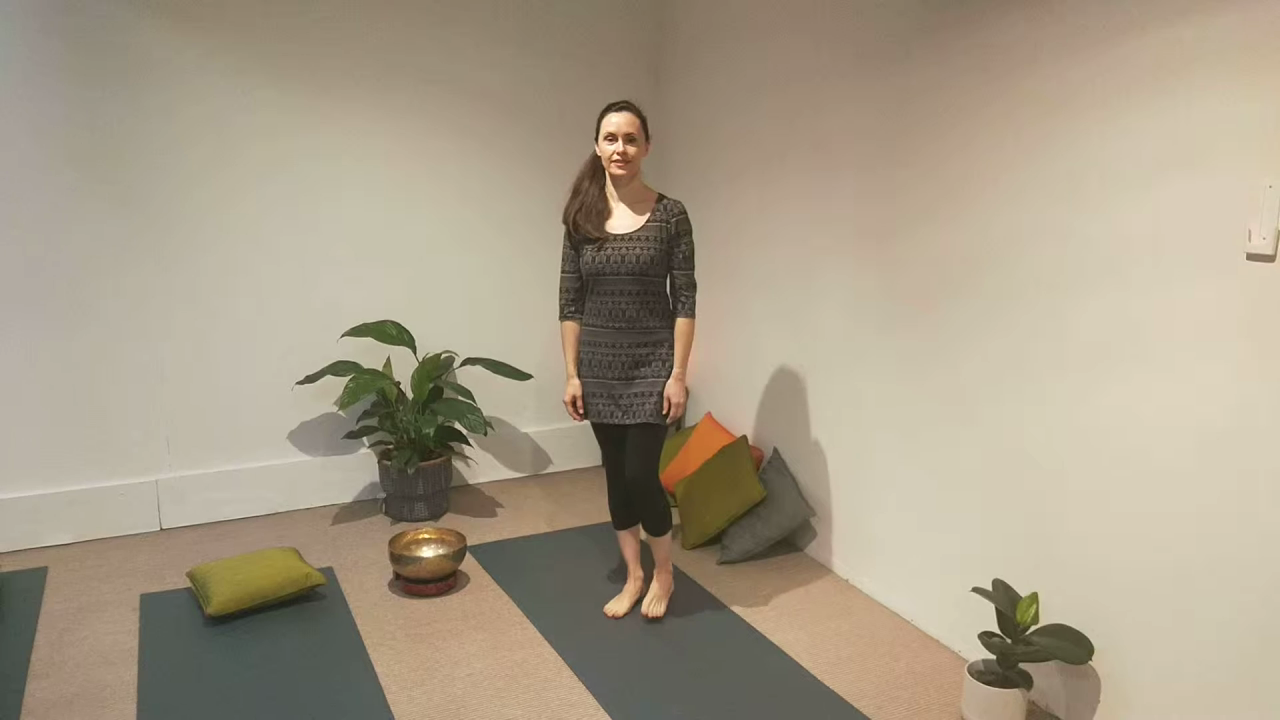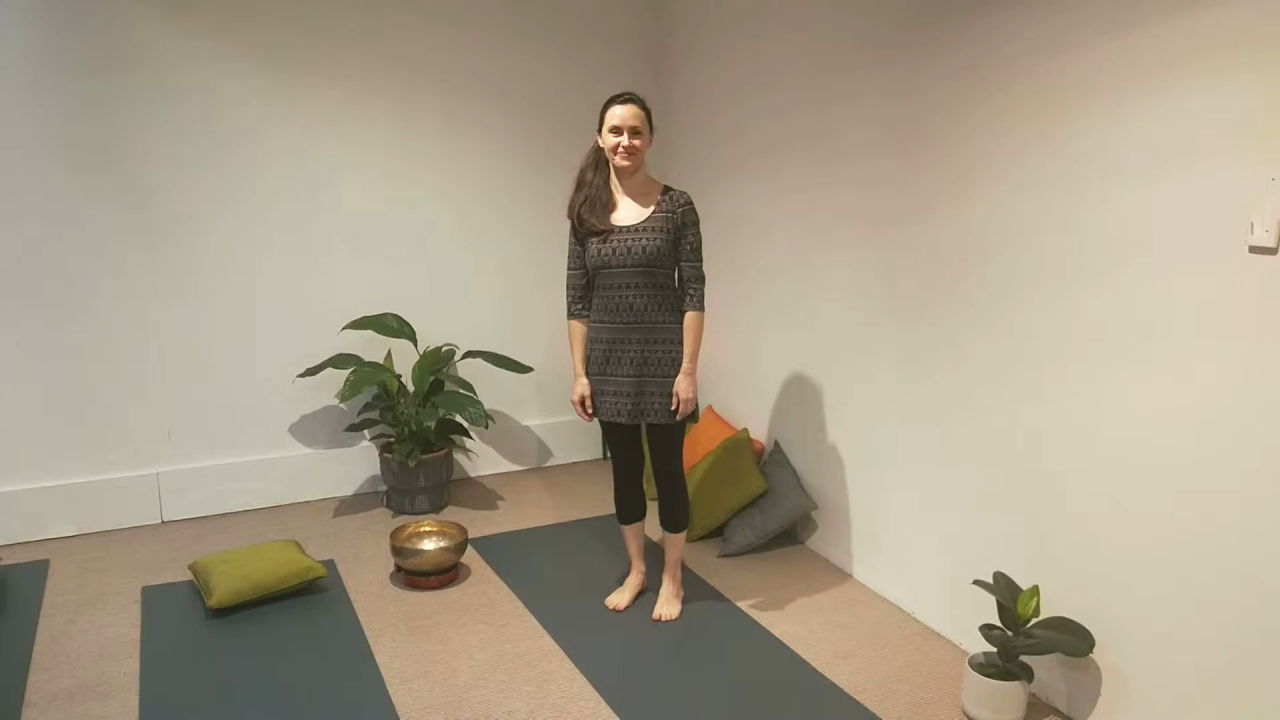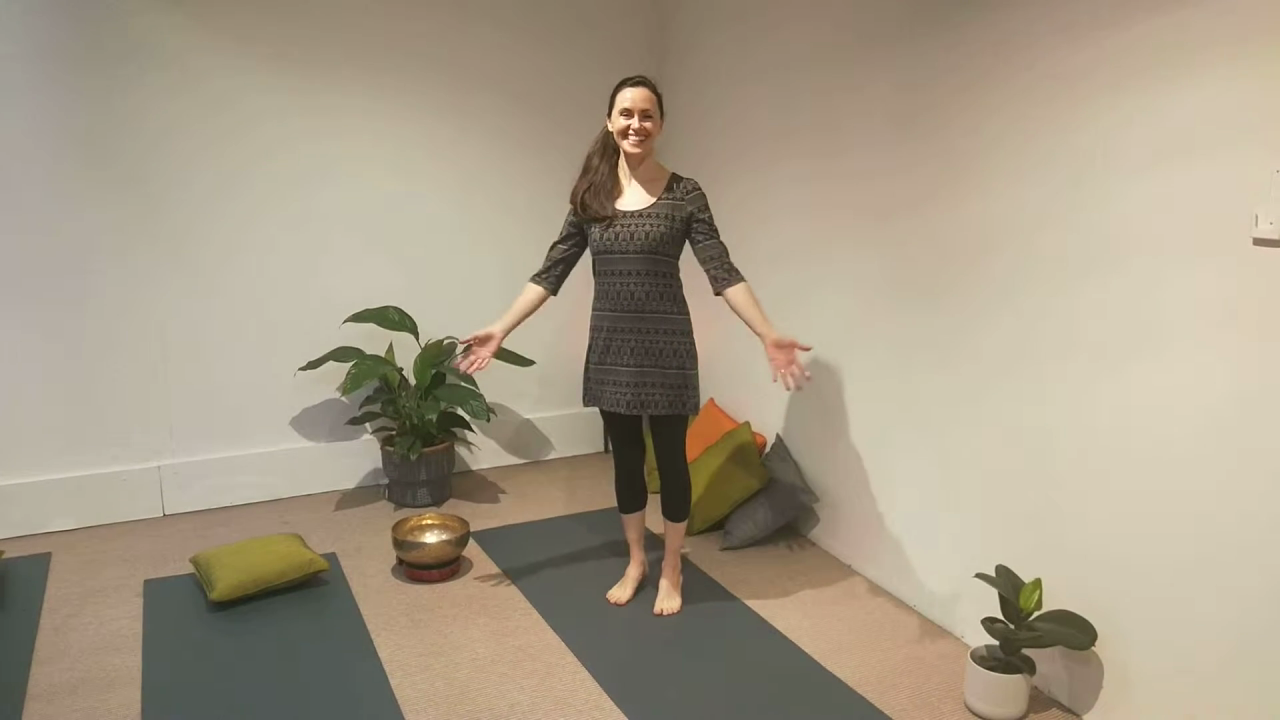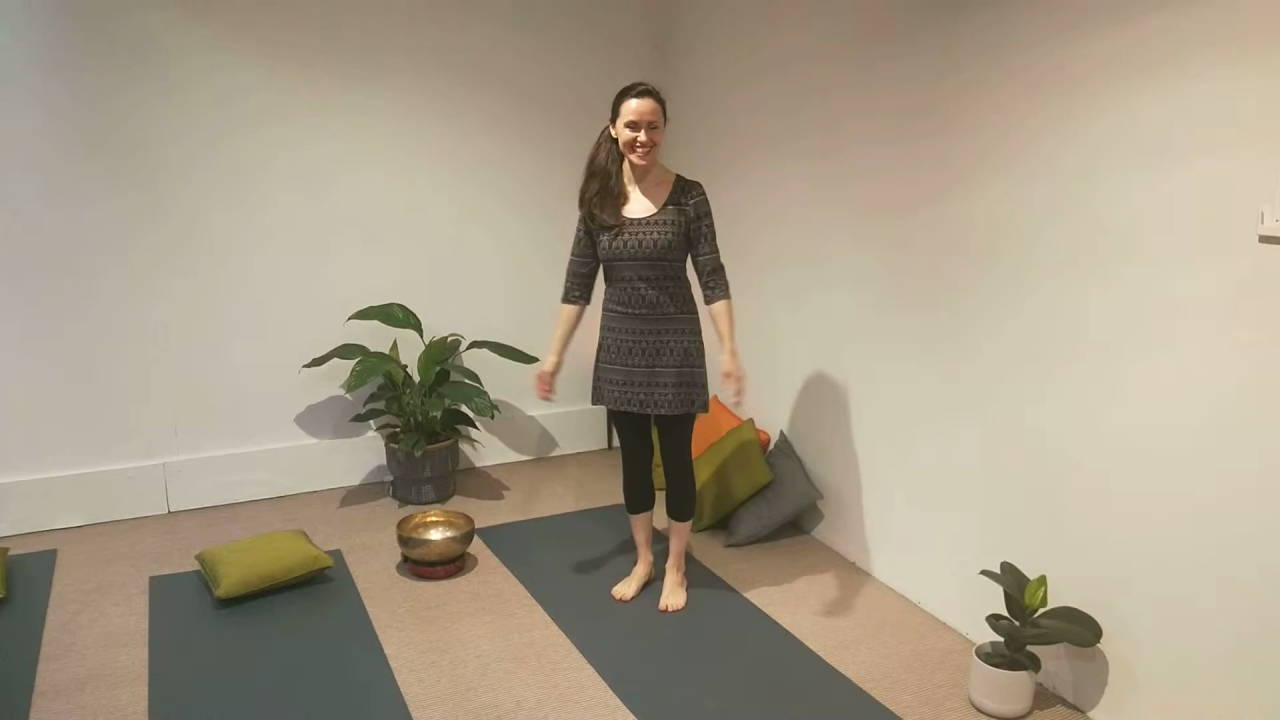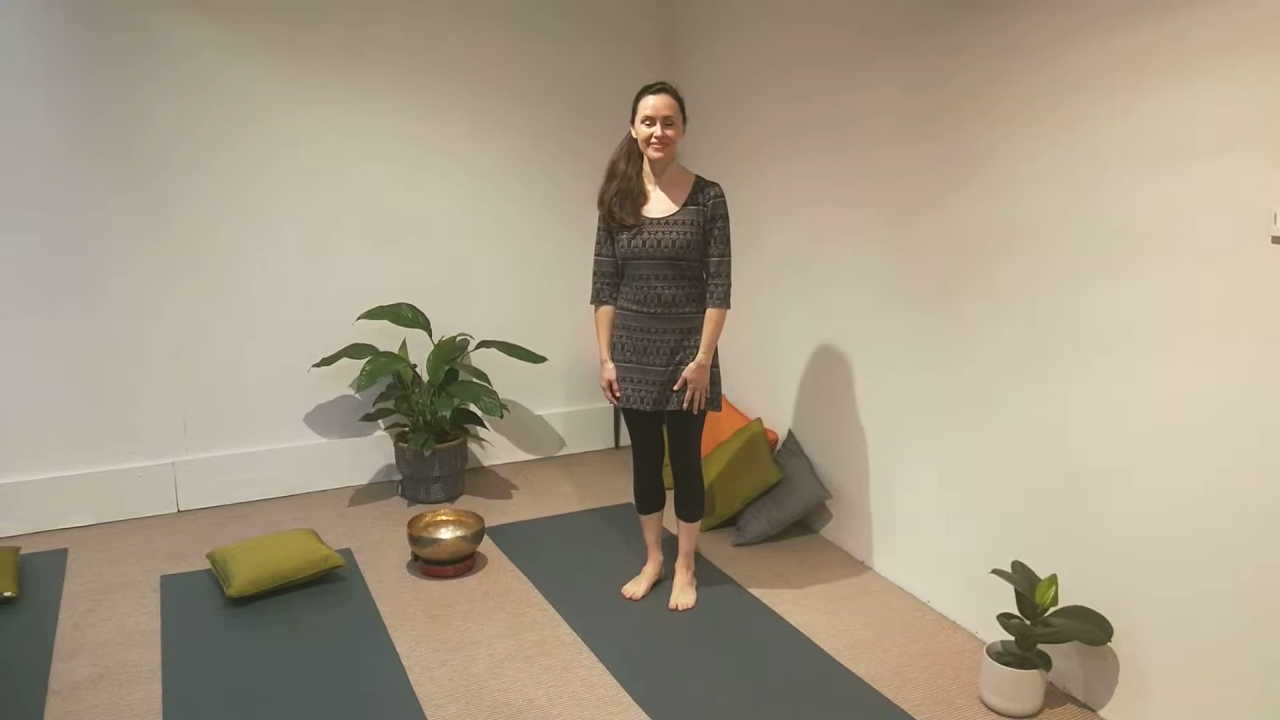
dt=1s
person 1, frame 1
left shoulder: (670, 215)
right shoulder: (582, 216)
left elbow: (685, 300)
right elbow: (570, 301)
left wrist: (678, 374)
right wrist: (571, 374)
left hip: (651, 362)
right hip: (599, 365)
left knee: (640, 473)
right knee: (615, 474)
left ankle: (663, 571)
right ankle: (634, 576)
person 1, frame 2
left shoulder: (677, 206)
right shoulder: (587, 210)
left elbow: (693, 294)
right elbow: (577, 299)
left wrist: (688, 369)
right wrist: (579, 373)
left hip: (662, 357)
right hip: (608, 360)
left knee: (667, 468)
right knee: (625, 468)
left ankle: (672, 579)
right ankle: (635, 572)
person 1, frame 3
left shoulder: (684, 194)
right shoulder: (591, 194)
left elbow: (722, 272)
right elbow: (551, 271)
left wrist: (768, 335)
right wrist: (500, 329)
left hip: (665, 345)
right hip: (610, 346)
left knee: (670, 458)
right knee: (625, 457)
left ankle: (671, 571)
right ankle: (636, 561)
person 1, frame 4
left shoulder: (689, 196)
right shoulder: (599, 200)
left elbow: (714, 281)
right elbow: (578, 283)
left wrist: (728, 352)
right wrist: (555, 353)
left hip: (675, 346)
right hip: (619, 348)
left knee: (676, 458)
right knee: (634, 457)
left ankle: (675, 568)
right ankle: (643, 560)
person 1, frame 5
left shoulder: (707, 196)
right shoulder: (617, 197)
left elbow: (719, 286)
right elbow: (604, 284)
left wrist: (703, 358)
right wrist: (605, 356)
left hip: (686, 347)
right hip: (633, 348)
left knee: (684, 459)
right knee: (645, 457)
left ankle: (685, 568)
right ankle: (652, 560)
